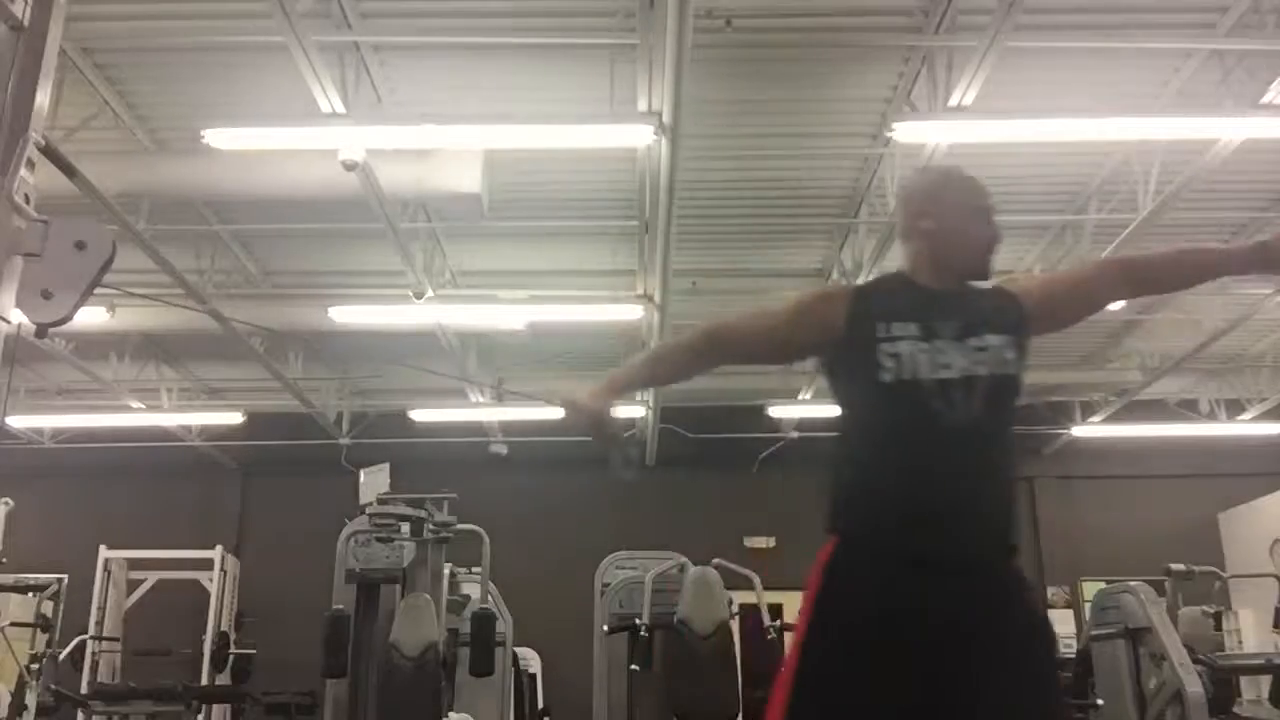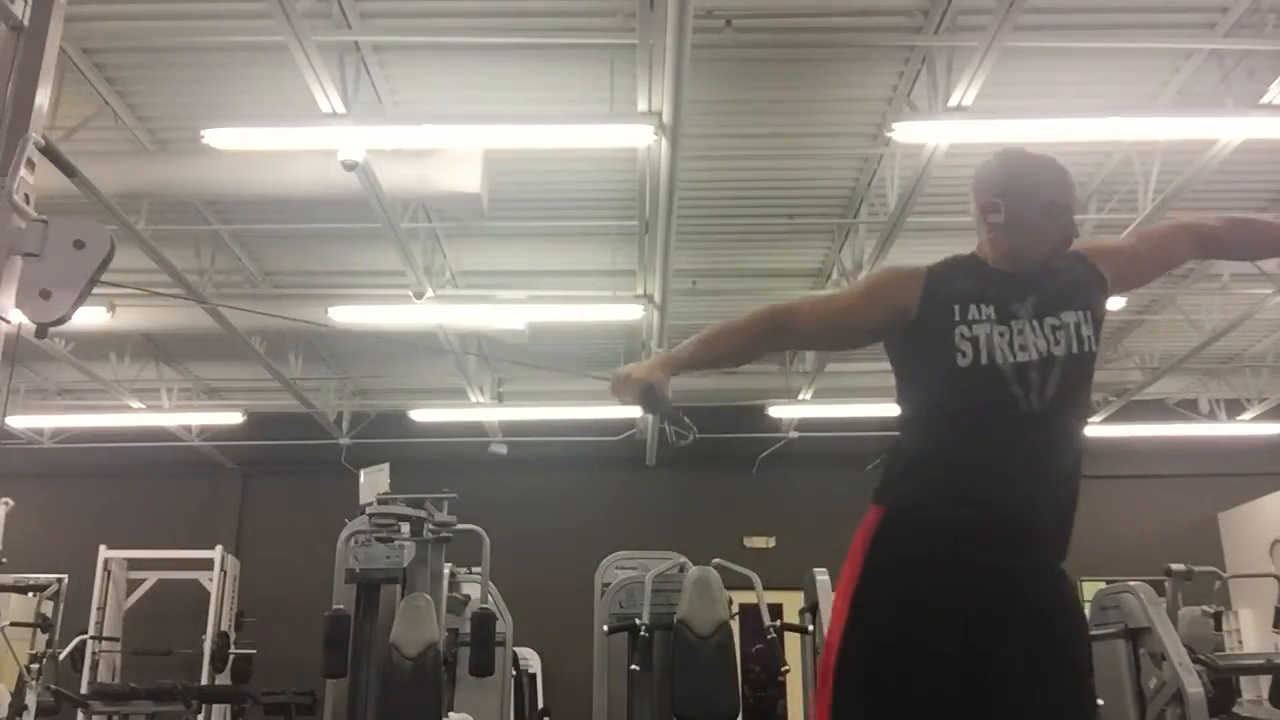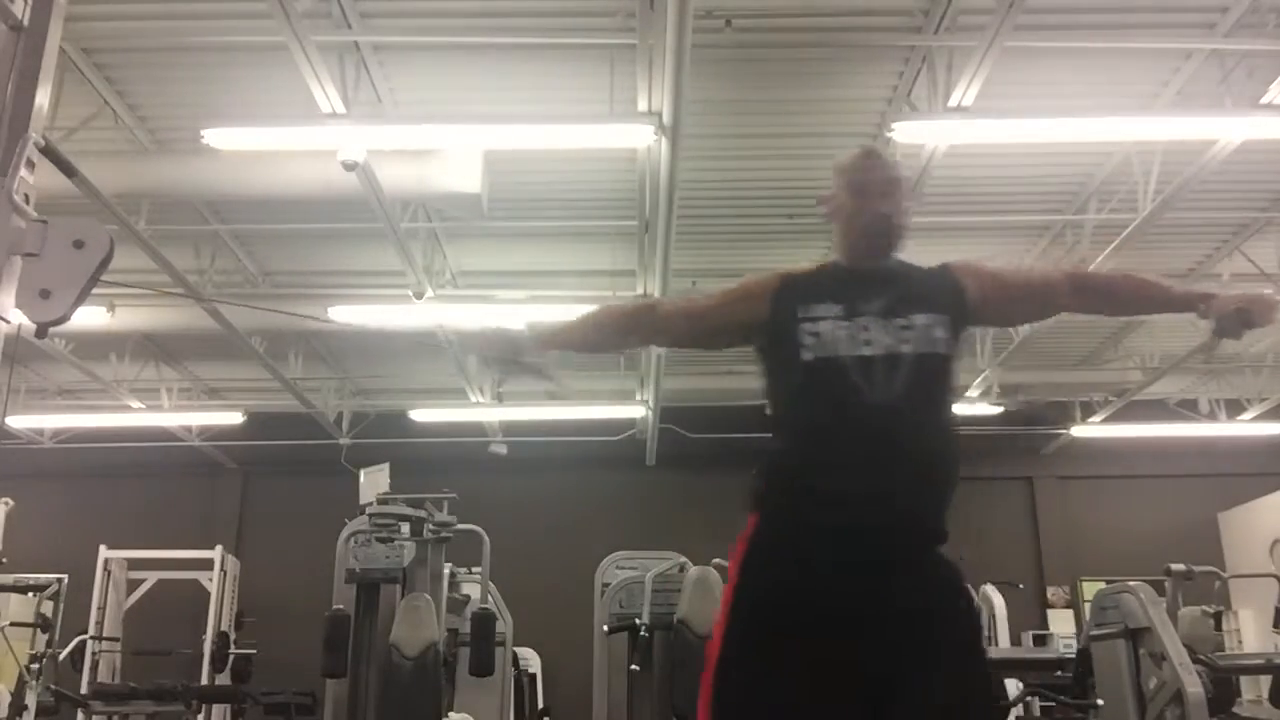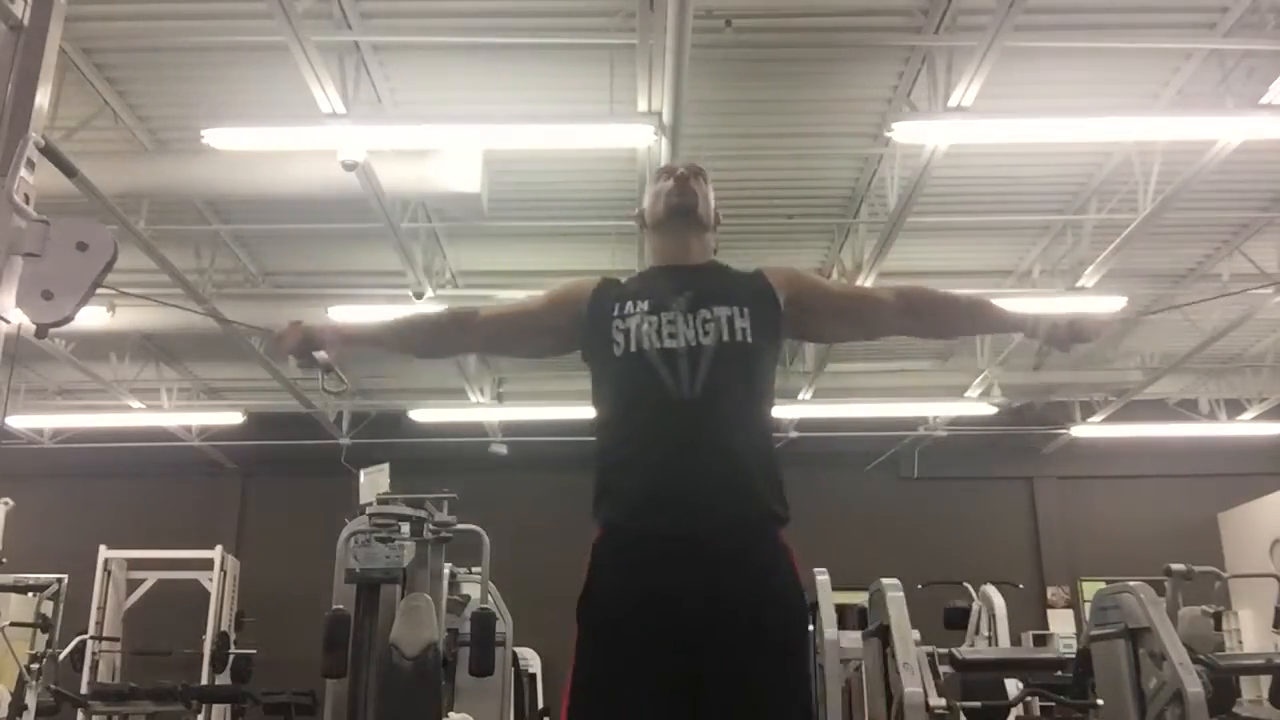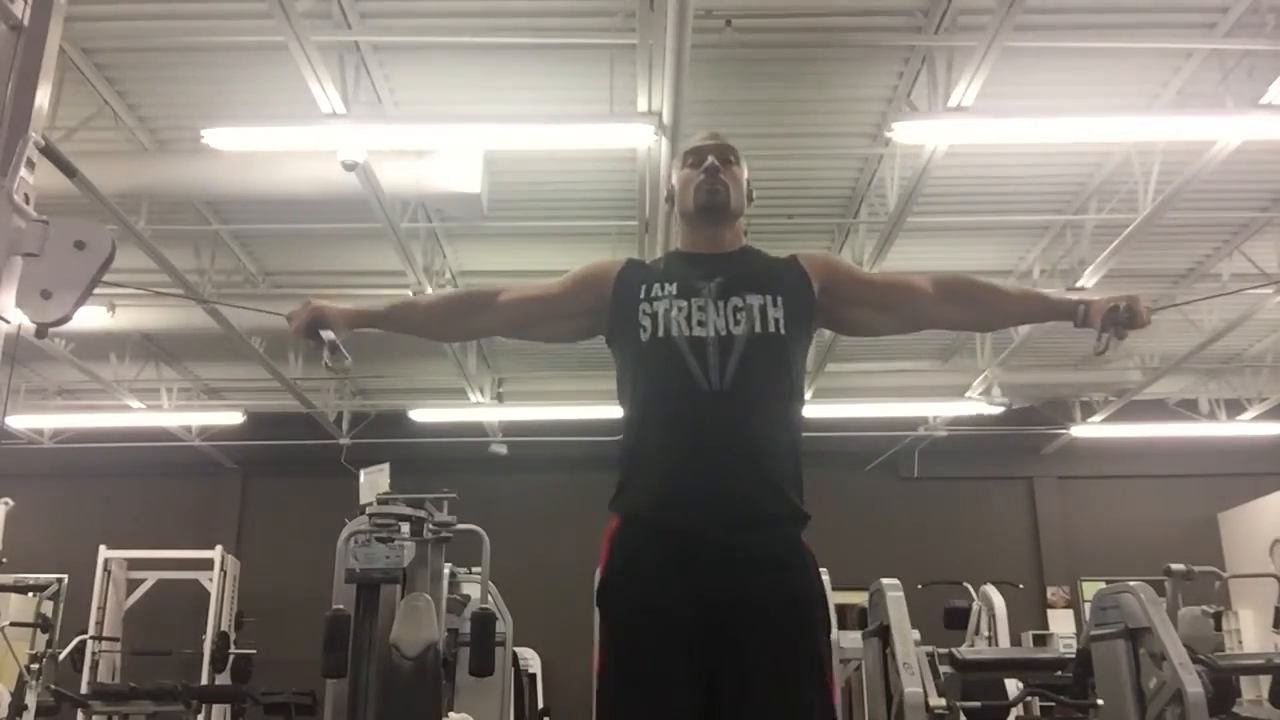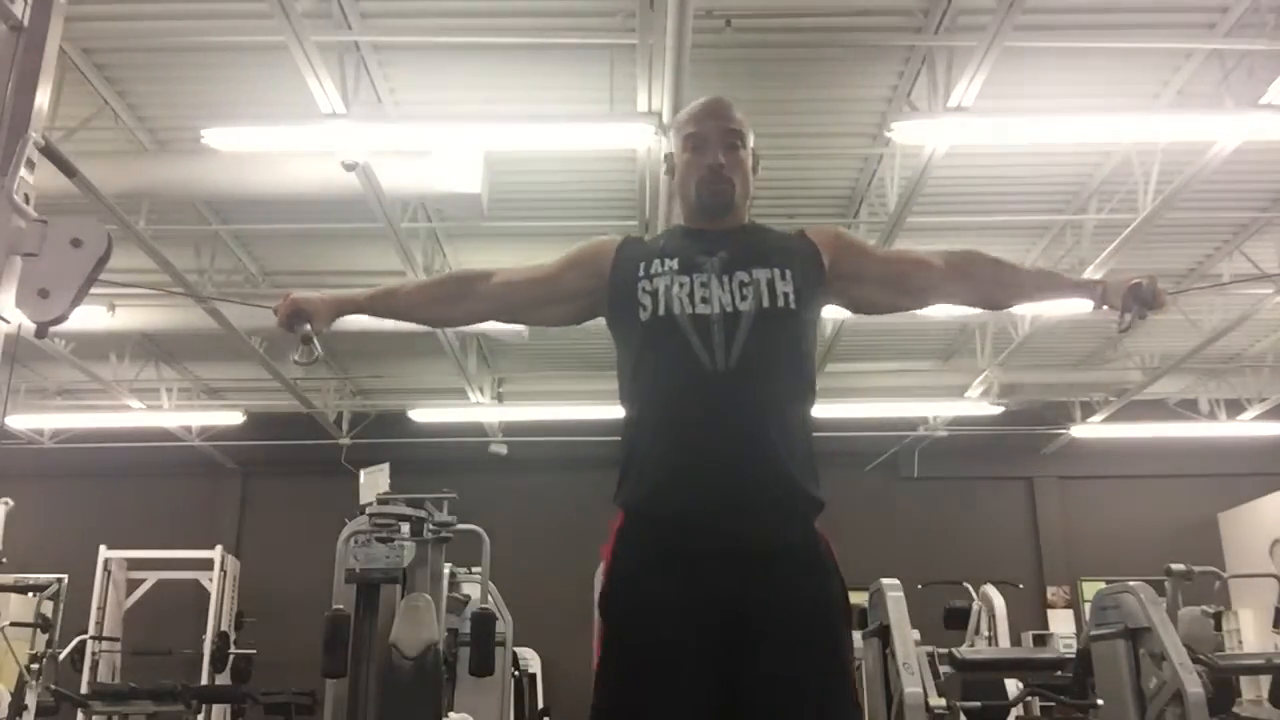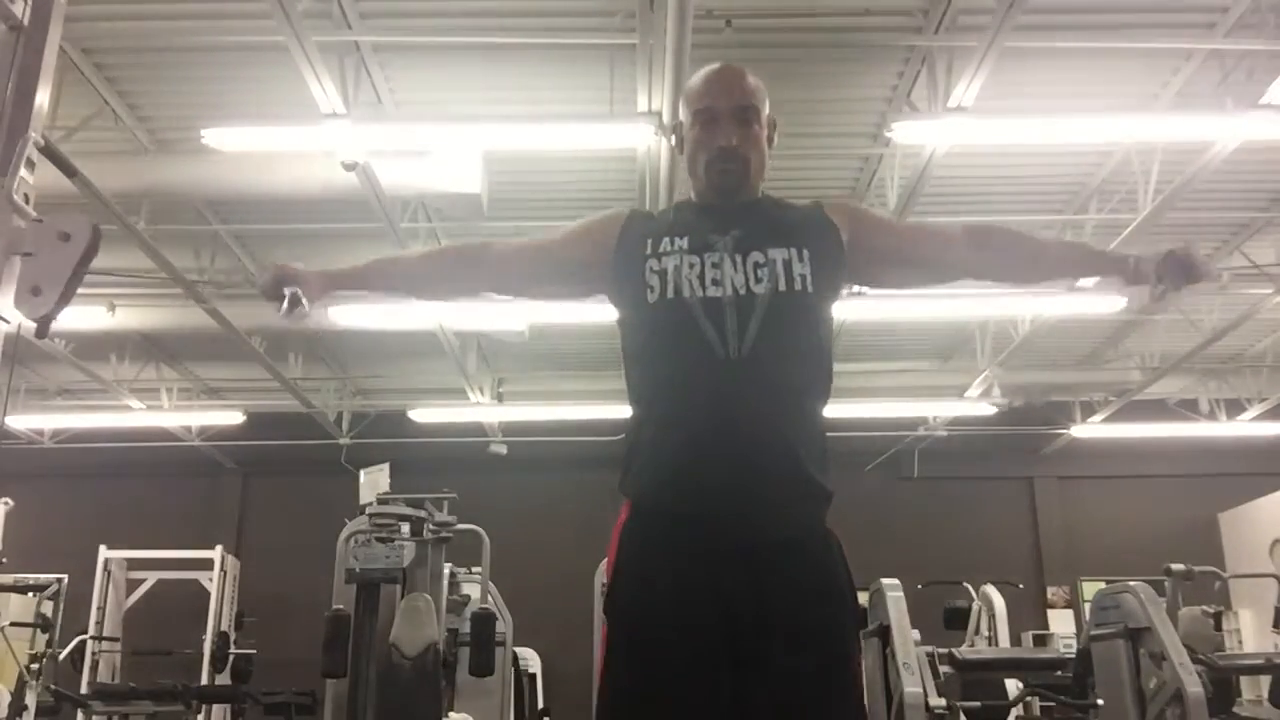
dt=0.7s
person 1, frame 1
left shoulder: (1013, 309)
right shoulder: (849, 313)
left elbow: (1127, 275)
right elbow: (720, 340)
right wrist: (610, 389)
left hip: (984, 578)
right hip: (873, 574)
person 1, frame 2
left shoulder: (1088, 275)
right shoulder: (918, 293)
left elbow: (1199, 235)
right elbow: (787, 322)
right wrist: (666, 363)
left hip: (1029, 567)
right hip: (915, 555)
person 1, frame 3
left shoulder: (951, 291)
right shoulder: (779, 300)
left elbow: (1072, 287)
right elbow: (654, 318)
left wrist: (1200, 302)
right wrist: (536, 338)
left hip: (910, 563)
right hip: (794, 560)
person 1, frame 4
left shoulder: (770, 293)
right shoulder: (595, 304)
left elbow: (894, 307)
right elbow: (474, 325)
left wrist: (1025, 321)
right wrist: (345, 334)
left hip: (747, 559)
right hip: (634, 562)
person 1, frame 5
left shoulder: (802, 280)
right shoulder: (619, 286)
left elbow: (936, 299)
right elbow: (493, 308)
left wrist: (1073, 305)
right wrist: (358, 313)
left hip: (769, 557)
right hip: (654, 555)
person 1, frame 6
left shoulder: (812, 256)
right shoulder: (618, 264)
left elbow: (946, 274)
right elbow: (485, 292)
left wrist: (1089, 287)
right wrist: (344, 303)
left hip: (784, 551)
right hip: (661, 551)
person 1, frame 7
left shoulder: (827, 232)
right shoulder: (624, 240)
left elbow: (970, 246)
right elbow: (484, 261)
left wrist: (1124, 260)
right wrist: (333, 275)
left hip: (792, 544)
right hip: (667, 544)
